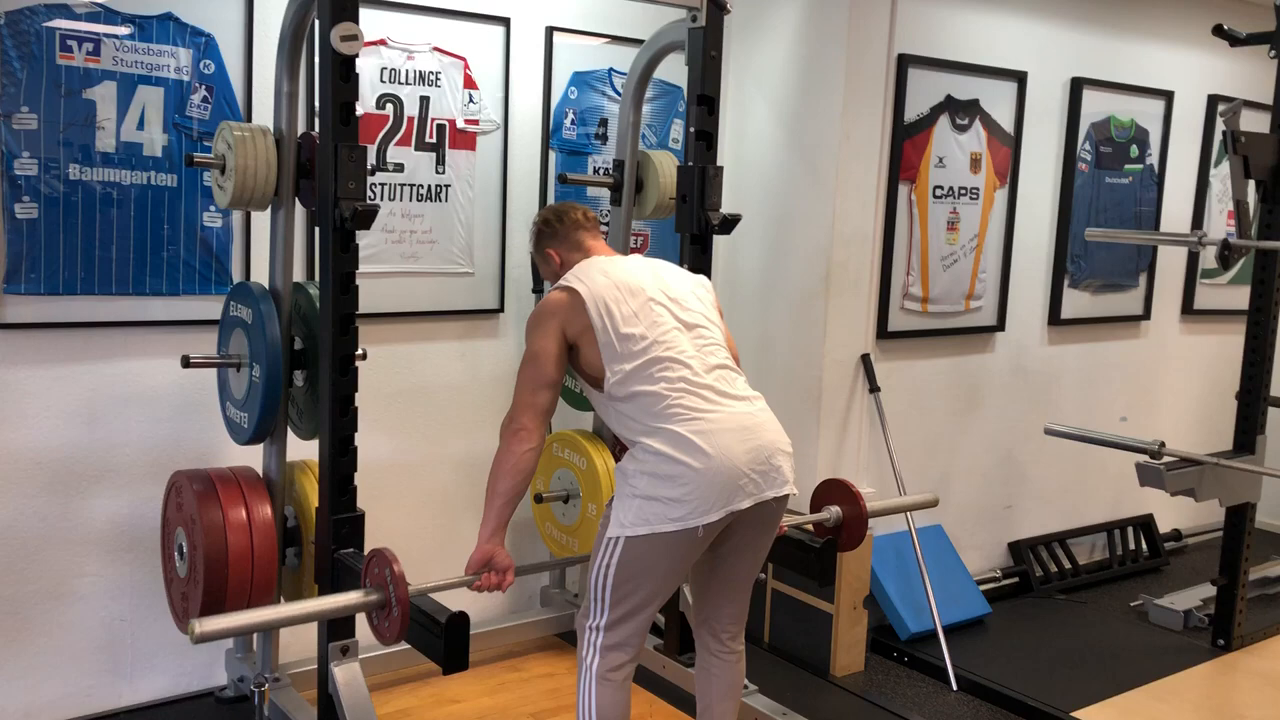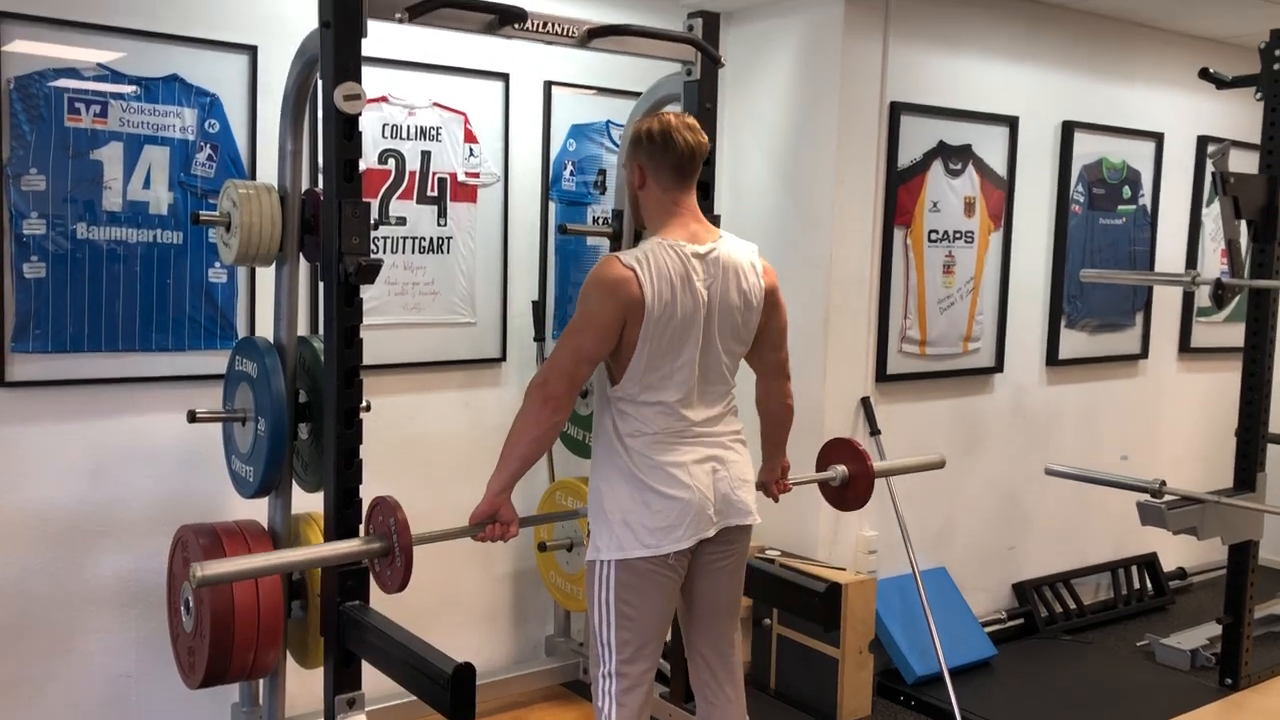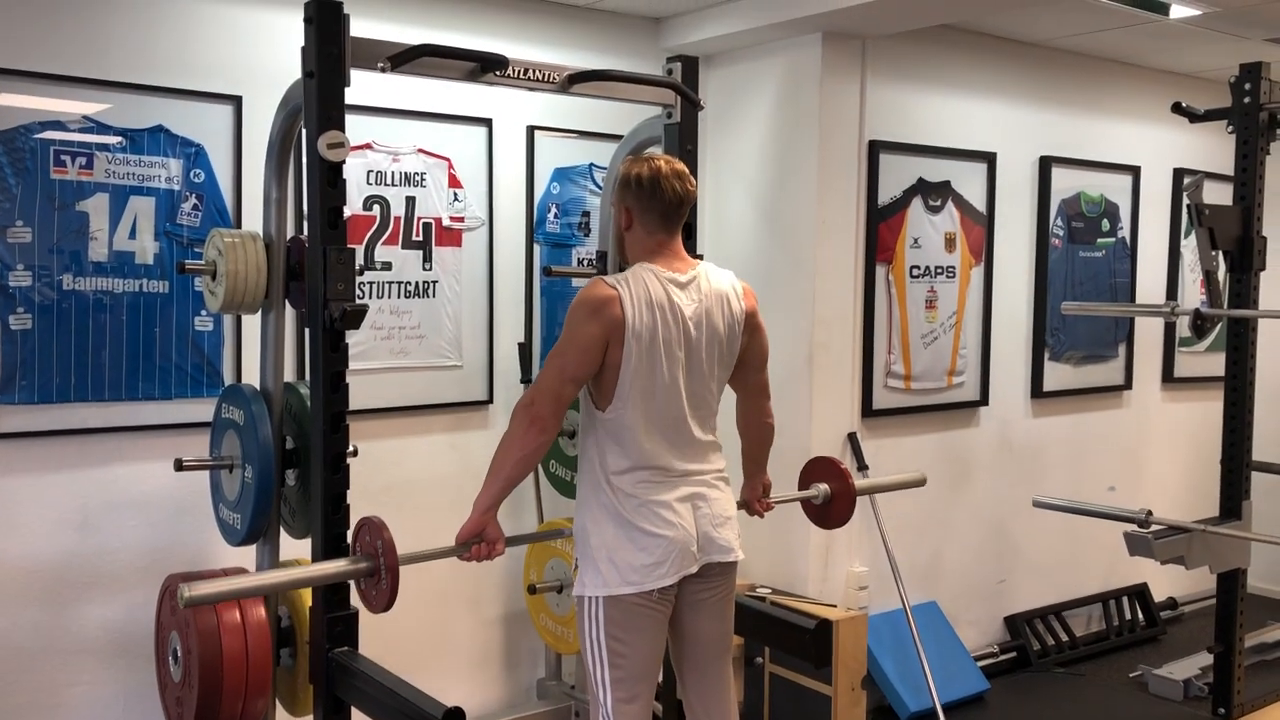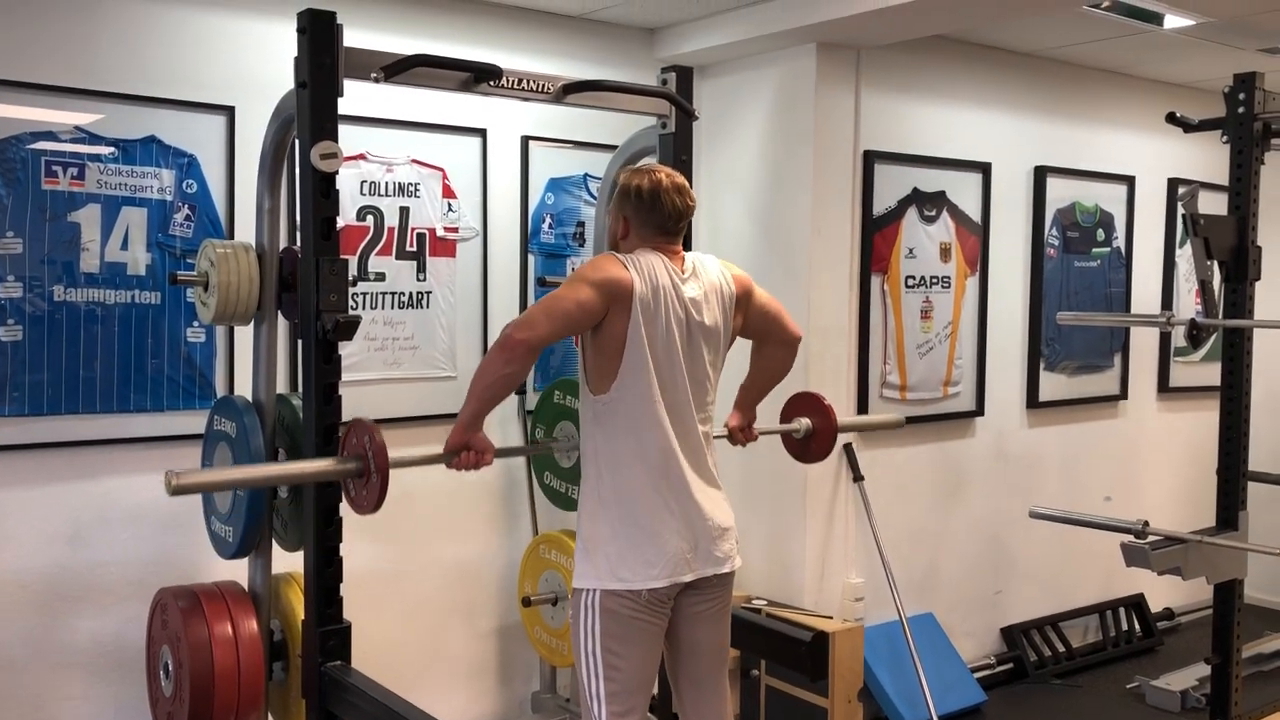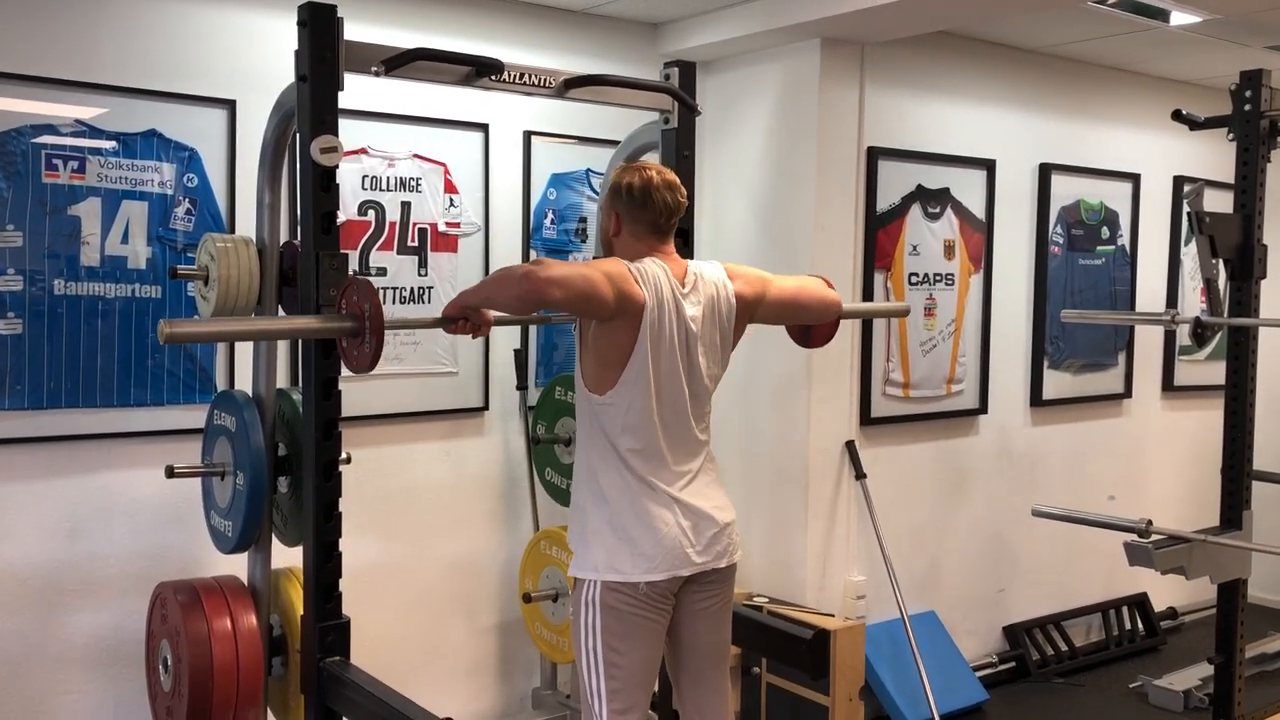
dt=1s
person 1, frame 1
left shoulder: (563, 300)
right shoulder: (686, 278)
left elbow: (524, 428)
left wrist: (491, 539)
left hip: (686, 472)
right hip: (768, 455)
left knee: (607, 640)
right knee: (723, 629)
person 1, frame 2
left shoulder: (623, 276)
right shoulder: (756, 271)
left elbow: (553, 393)
right elbow: (776, 383)
left wrist: (497, 492)
right wrist: (774, 461)
left hip: (646, 508)
right hip: (727, 493)
right knee: (720, 666)
person 1, frame 3
left shoulder: (609, 302)
right shoulder: (735, 296)
left elbow: (539, 415)
right elbow: (757, 402)
left wrist: (484, 512)
right wrist: (755, 481)
left hip: (633, 543)
right hip: (712, 528)
person 1, frame 4
left shoulder: (616, 278)
right shoulder: (725, 282)
left elbow: (518, 342)
right elbow: (786, 338)
left wrist: (470, 424)
left hip: (629, 553)
right hip: (710, 541)
person 1, frame 5
left shoulder: (621, 284)
right shoulder: (728, 286)
left elbow: (537, 280)
right elbow: (827, 301)
left wrist: (470, 301)
left hip: (630, 553)
right hip: (711, 538)
